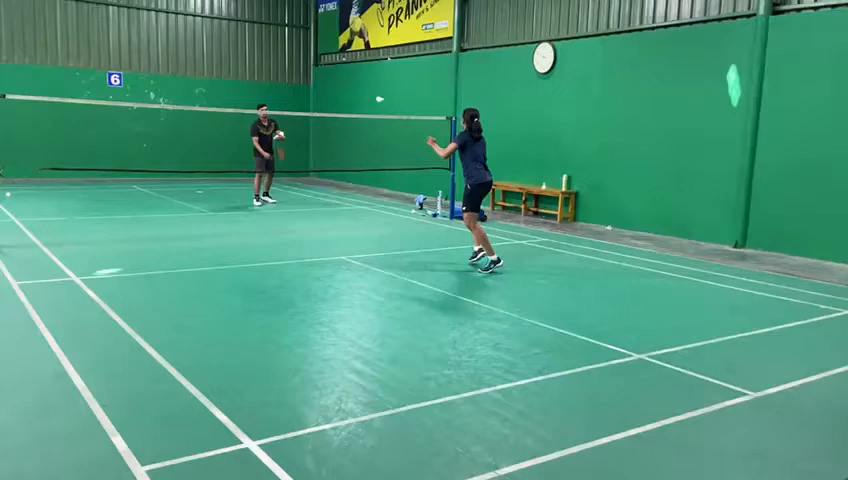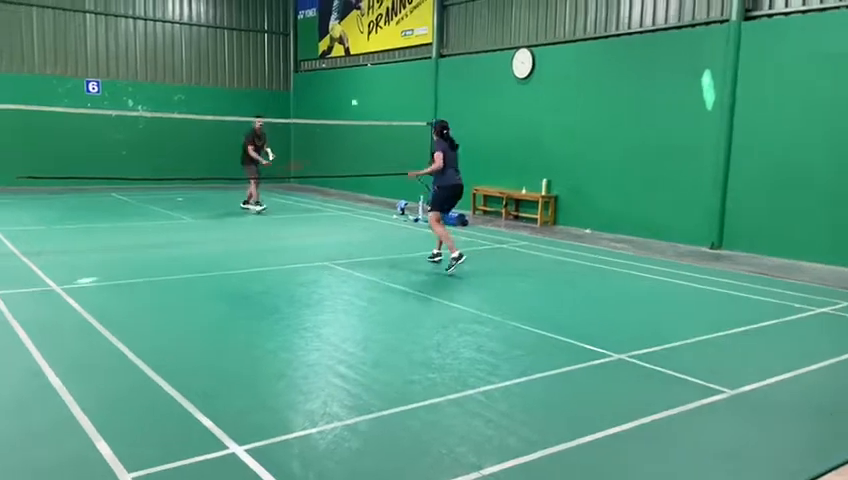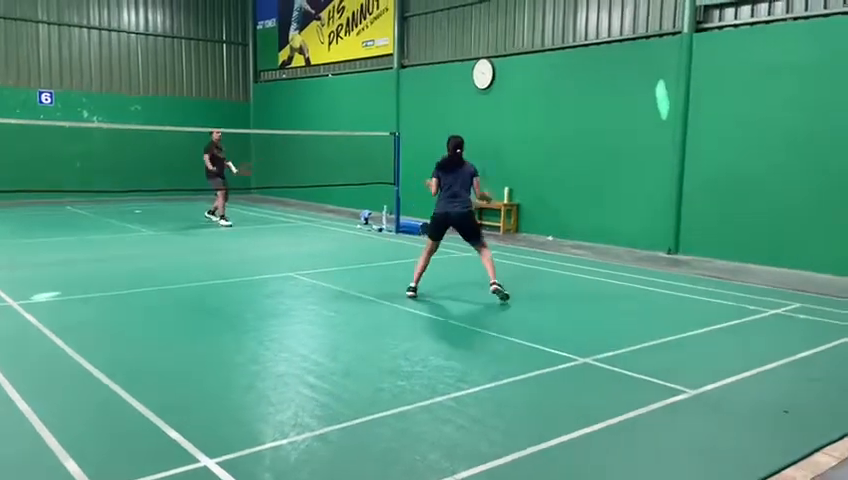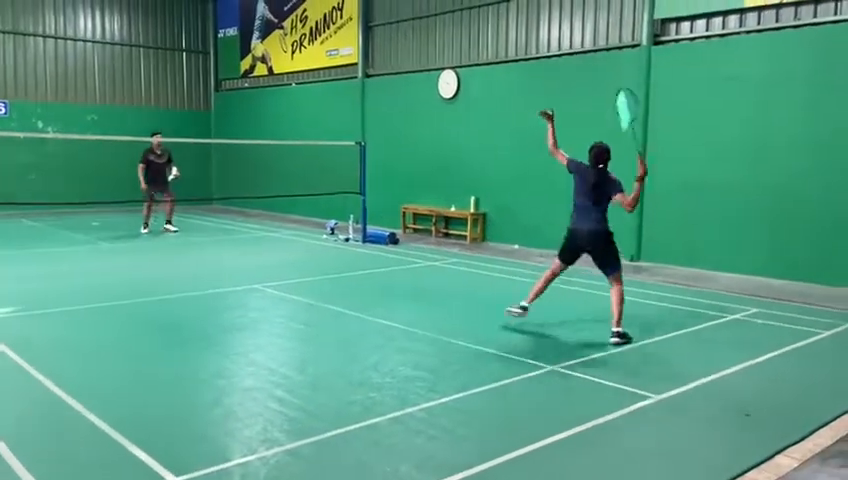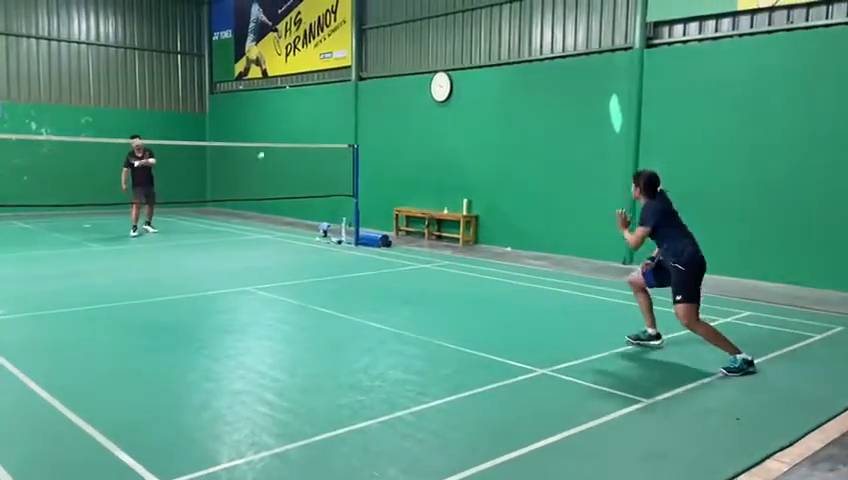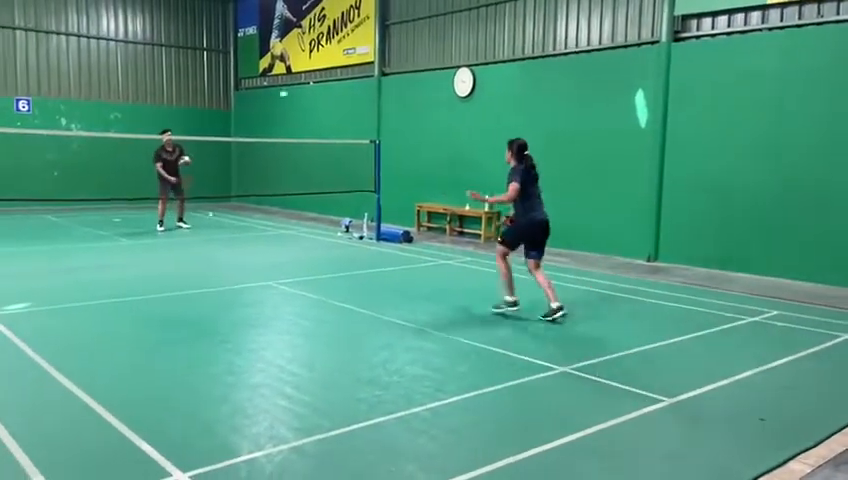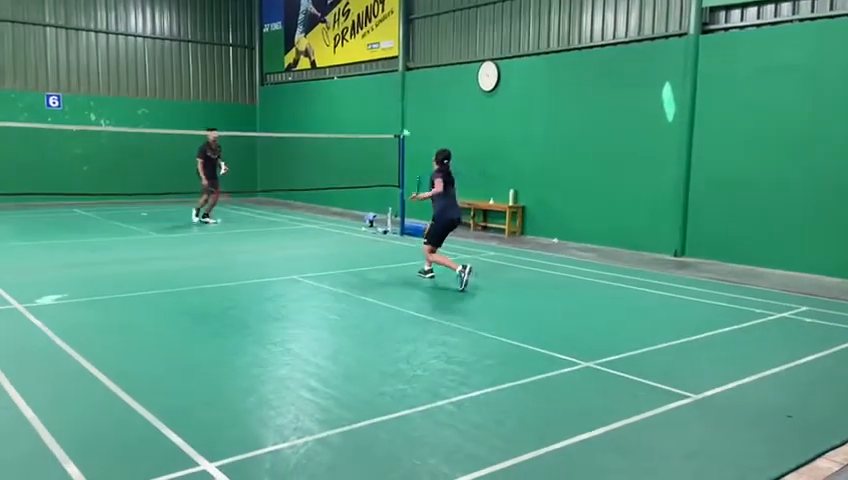
dt=0.7s
person 1, frame 1
left shoulder: (464, 136)
right shoulder: (479, 137)
left elbow: (444, 154)
left wrist: (433, 144)
left hip: (476, 182)
right hip: (485, 180)
left knee: (472, 222)
right knee: (467, 216)
left ankle: (494, 258)
right ankle: (478, 248)
person 1, frame 2
left shoulder: (438, 144)
right shoulder: (451, 145)
left elbow: (439, 165)
left wrist: (419, 173)
left hip: (446, 186)
right hip: (457, 186)
left knee: (434, 222)
right knee: (437, 217)
left ankle: (455, 253)
right ankle: (438, 252)
person 1, frame 3
left shoulder: (441, 165)
right shoulder: (470, 167)
left elbow: (434, 191)
right elbow: (479, 195)
left wrist: (430, 184)
right wrist: (489, 199)
left hip: (442, 214)
right hip: (463, 214)
left knee: (428, 251)
right knee: (483, 250)
left ankle: (412, 287)
right ankle: (494, 284)
person 1, frame 4
left shoulder: (579, 169)
right shoulder: (611, 182)
left elbow: (553, 149)
right elbow: (630, 206)
left wrist: (550, 123)
right wrist: (640, 179)
left hip: (576, 233)
right hip: (599, 236)
left knee: (553, 272)
right knee: (616, 284)
left ankle: (525, 304)
right ankle: (617, 330)
person 1, frame 5
left shoulder: (653, 208)
right shoulder: (657, 204)
left elbow: (634, 243)
left wrist: (624, 228)
right wrist: (655, 259)
left hip: (687, 264)
right hip: (674, 262)
left knee: (688, 320)
right knee: (635, 281)
left ankle: (742, 358)
right ankle: (652, 333)
person 1, frame 6
left shoulder: (516, 171)
right shoulder: (528, 170)
left elbow: (511, 196)
left wrist: (484, 199)
right wrist: (513, 215)
left hip: (526, 222)
right hip: (541, 223)
left knee: (500, 254)
right knee: (534, 268)
left ankle: (511, 299)
right ankle: (555, 306)
person 1, frame 7
left shoulder: (437, 173)
right shoulder: (448, 175)
left elbow: (439, 189)
left wrist: (421, 196)
right wrist: (421, 195)
left hip: (443, 218)
right hip: (455, 217)
left knee: (428, 253)
right knee: (428, 232)
left ankle: (461, 269)
right ankle: (428, 269)
